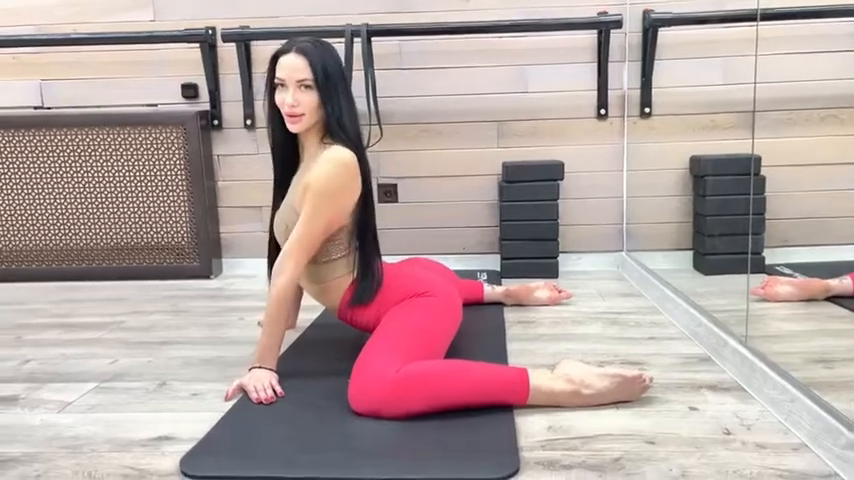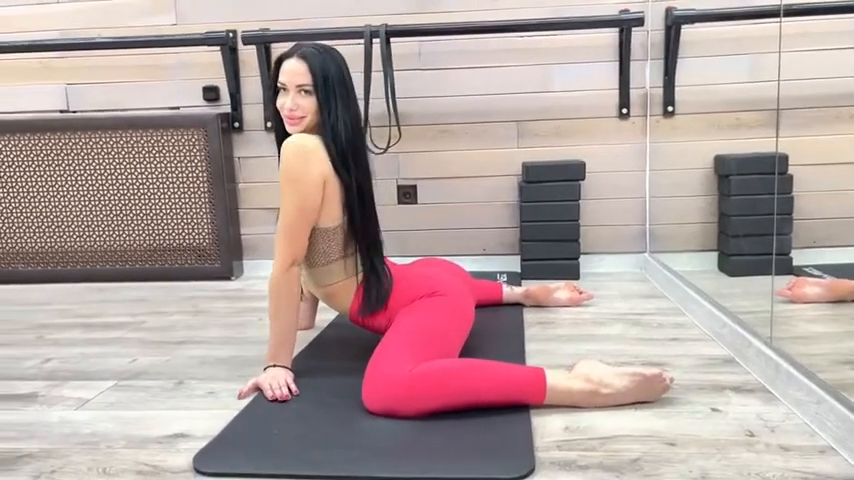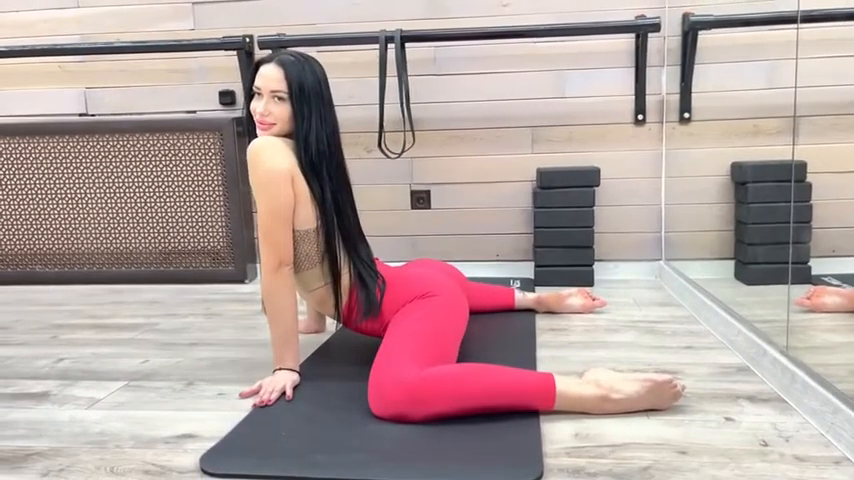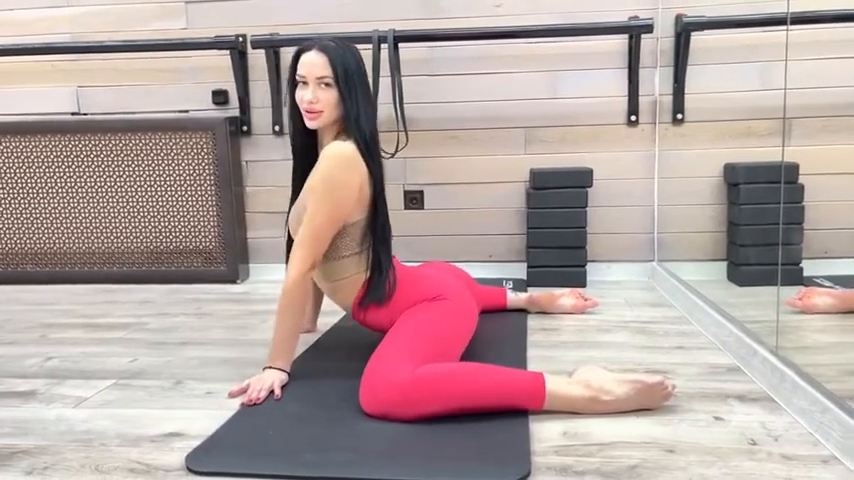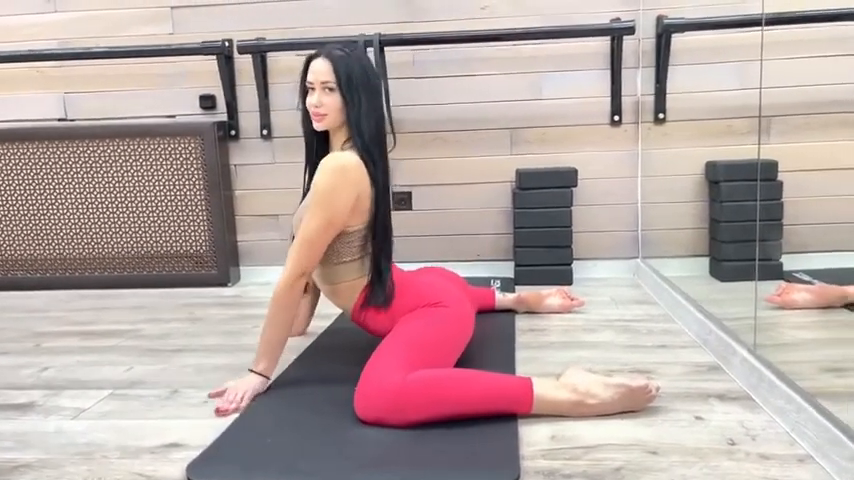
dt=1s
person 1, frame 1
left shoulder: (335, 163)
right shoulder: (304, 154)
left elbow: (289, 267)
right elbow: (298, 262)
left wrist: (263, 363)
right wrist: (286, 316)
left hip: (414, 297)
right hip: (401, 283)
left knee: (373, 391)
left ankle: (563, 383)
right ankle: (503, 292)
person 1, frame 2
left shoulder: (301, 150)
right shoulder: (329, 149)
left elbow: (287, 264)
right elbow: (315, 254)
left wrist: (278, 362)
right wrist: (305, 313)
left hip: (427, 297)
right hip: (418, 281)
left knee: (387, 390)
left ankle: (582, 384)
right ankle: (524, 293)
person 1, frame 3
left shoulder: (267, 153)
right shoulder: (308, 153)
left elbow: (277, 266)
left wrist: (286, 365)
right wrist: (316, 317)
left hip: (418, 297)
right hip: (412, 282)
left knee: (393, 393)
left ankle: (594, 391)
right ankle: (538, 299)
person 1, frame 4
left shoulder: (340, 158)
right shoulder: (326, 151)
left elbow: (301, 268)
right elbow: (319, 258)
left wrist: (278, 365)
right wrist: (307, 318)
left hip: (429, 301)
right hip: (422, 284)
left knee: (385, 391)
left ankle: (582, 390)
right ankle: (529, 299)
person 1, frame 5
left shoulder: (341, 167)
right shoulder: (345, 157)
left elbow: (294, 275)
right elbow: (316, 264)
left wrist: (259, 370)
right wrist: (297, 321)
left hip: (428, 306)
right hip: (420, 290)
left knee: (379, 398)
left ankle: (571, 392)
right ankle: (517, 300)
